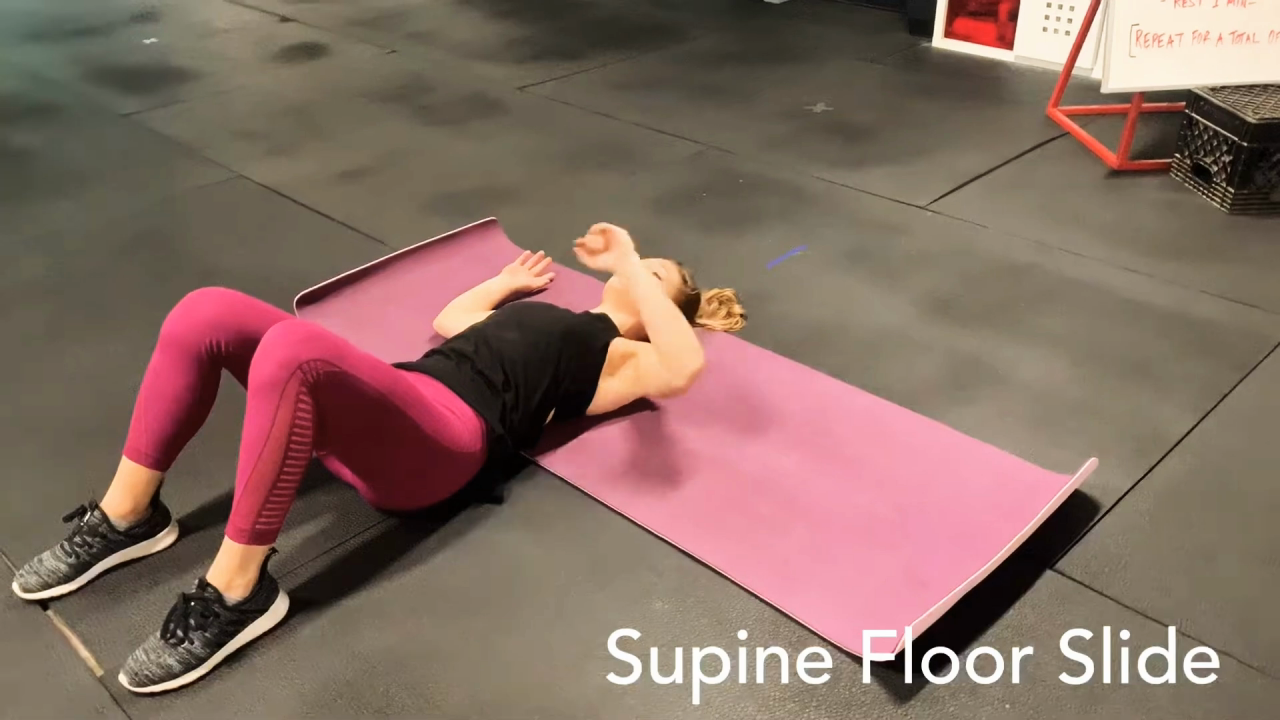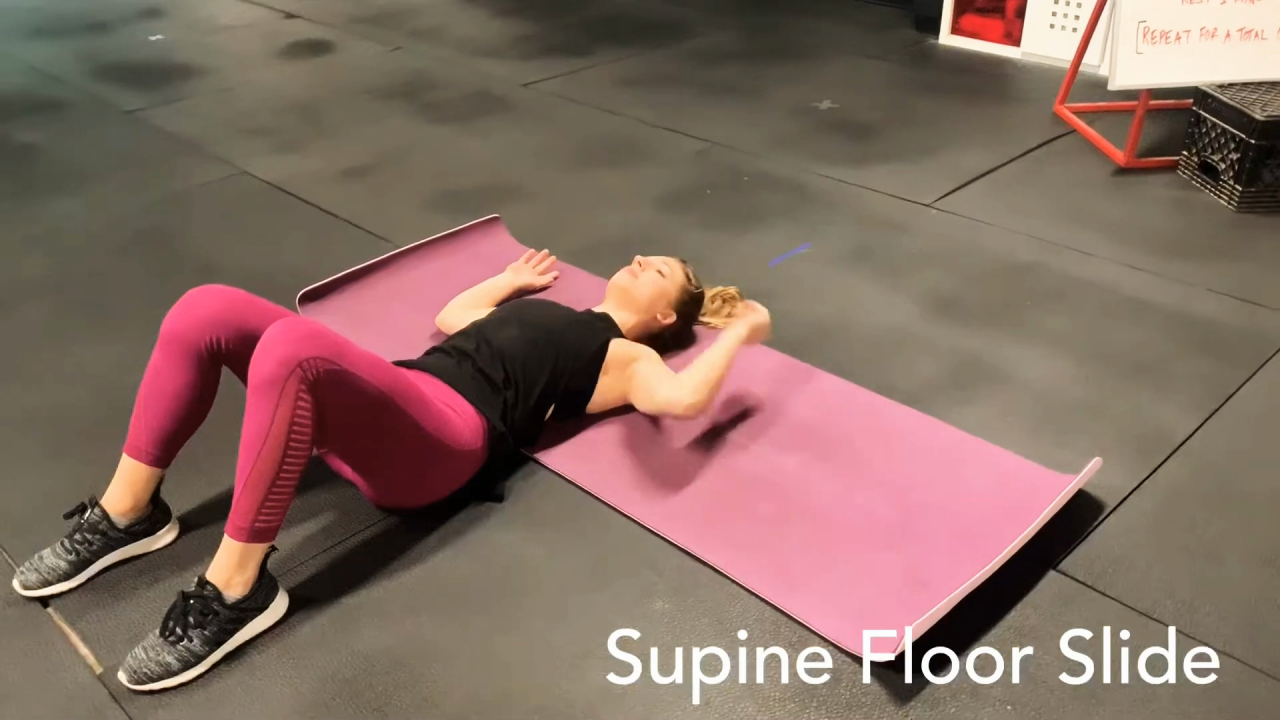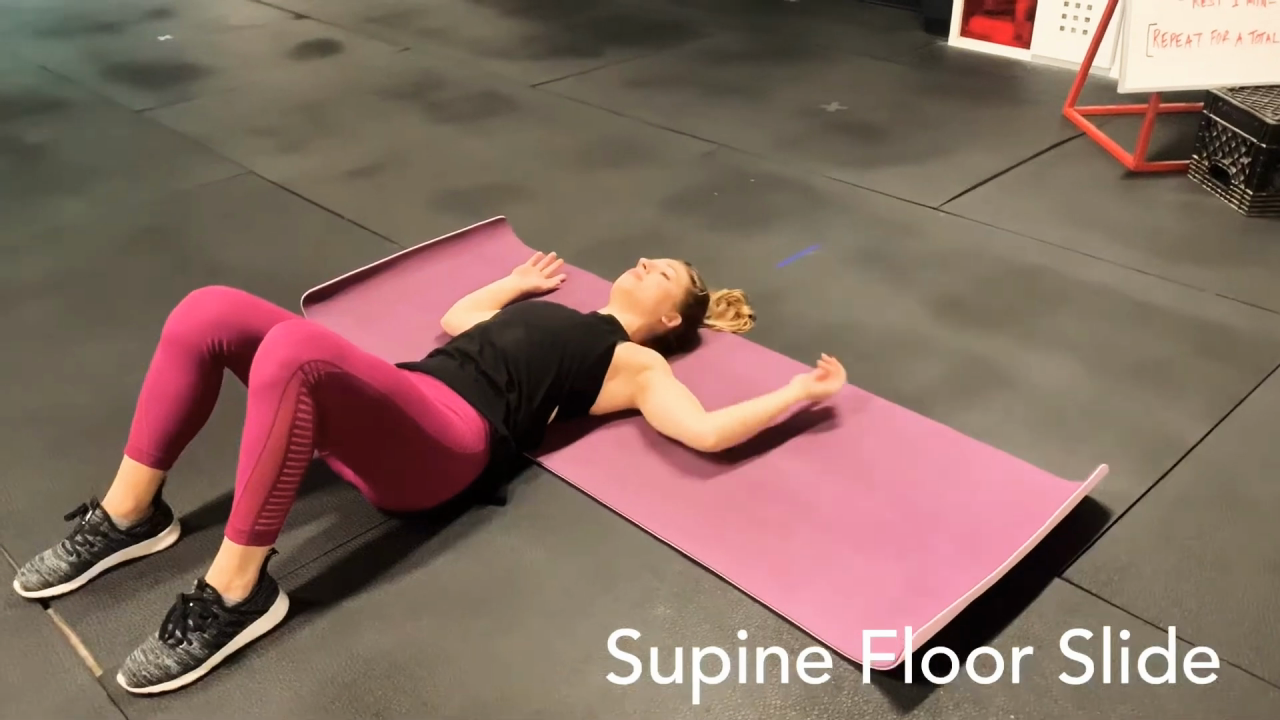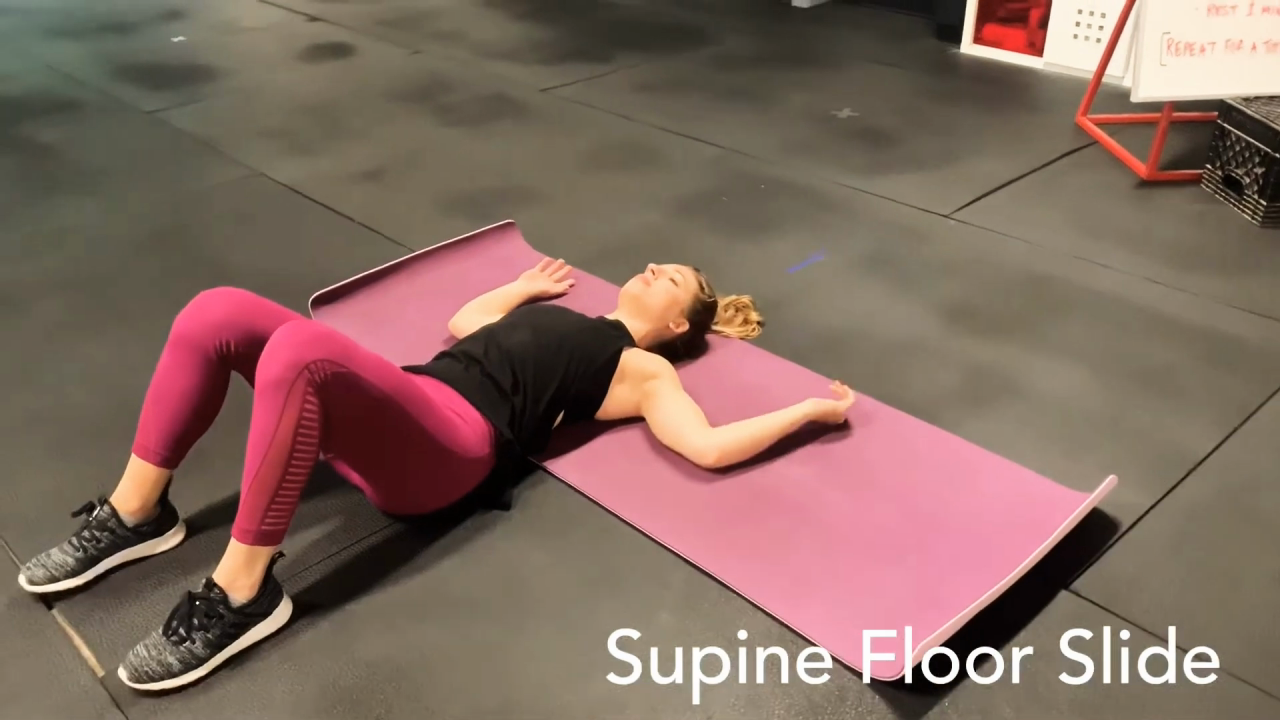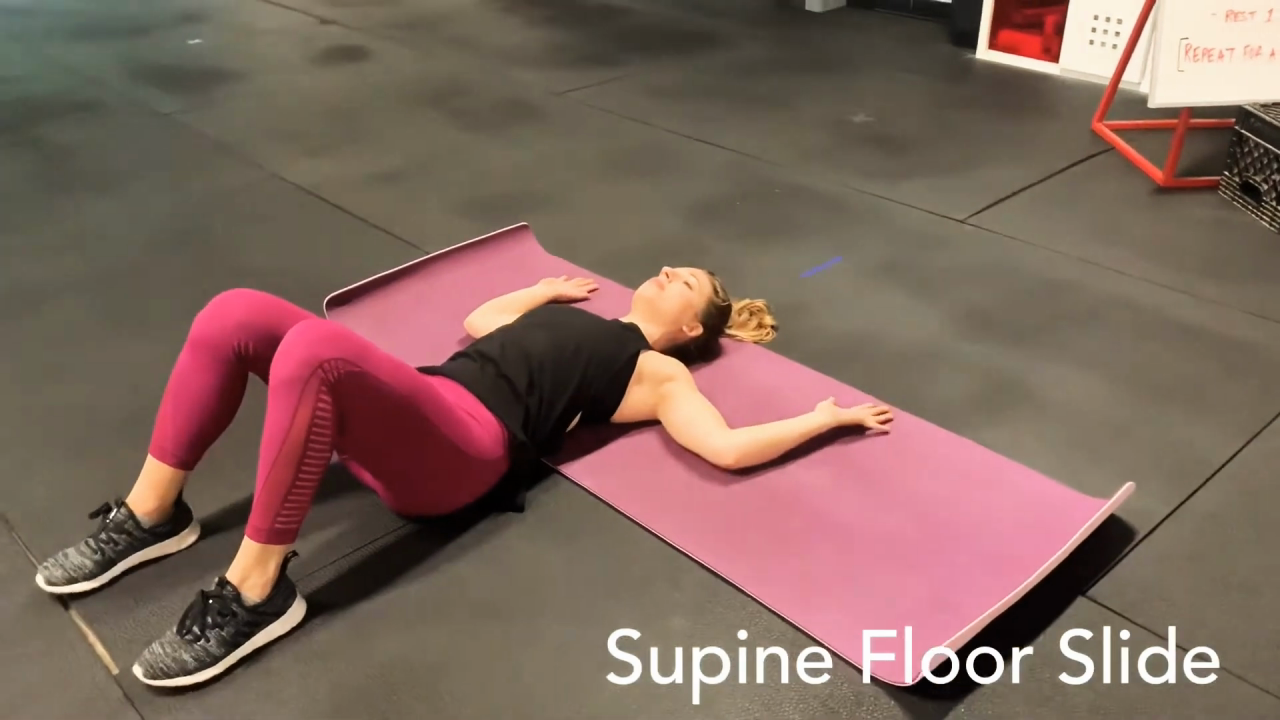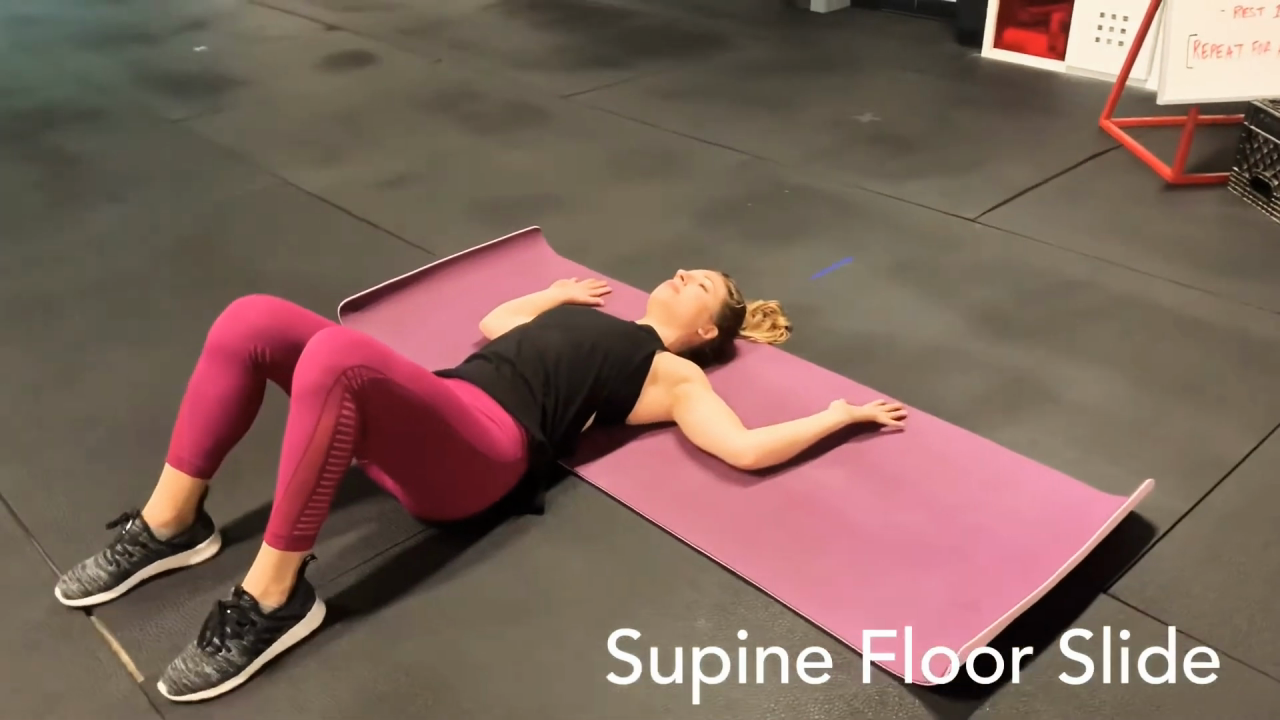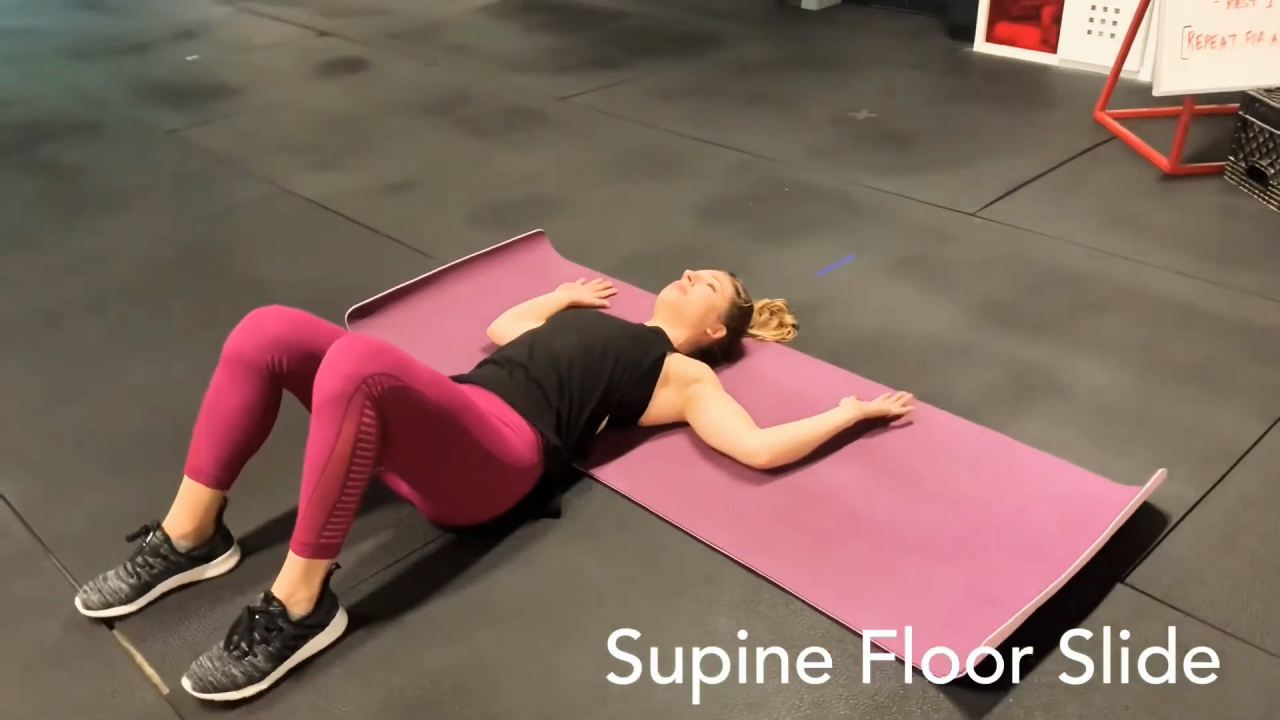
dt=0.3s
person 1, frame 1
left shoulder: (626, 358)
right shoulder: (543, 311)
left elbow: (685, 367)
right elbow: (448, 320)
left wrist: (633, 264)
right wrist: (507, 282)
left hip: (442, 440)
right hip: (387, 406)
left knee: (291, 349)
right knee: (206, 314)
left ankle: (237, 591)
right ankle: (127, 516)
person 1, frame 2
left shoulder: (627, 356)
right shoulder: (549, 310)
left elbow: (681, 397)
right elbow: (449, 317)
left wrist: (737, 331)
right wrist: (510, 279)
left hip: (442, 437)
right hip: (388, 401)
left knee: (291, 347)
right knee: (206, 311)
left ankle: (235, 589)
right ankle: (126, 512)
person 1, frame 3
left shoulder: (636, 362)
right shoulder: (550, 308)
left elbow: (706, 429)
right elbow: (456, 318)
left wrist: (800, 392)
right wrist: (516, 283)
left hip: (445, 440)
right hip: (392, 403)
left knee: (293, 350)
right knee: (210, 312)
left ankle: (237, 590)
right ankle: (130, 514)
person 1, frame 4
left shoulder: (643, 368)
right shoulder: (564, 317)
left elbow: (708, 445)
right elbow: (463, 324)
left wrist: (810, 408)
right wrist: (525, 286)
left hip: (449, 442)
right hip: (395, 406)
left knee: (298, 349)
right knee: (218, 312)
left ankle: (242, 591)
right ankle: (135, 513)
person 1, frame 5
left shoulder: (658, 373)
right shoulder: (582, 319)
left elbow: (727, 447)
right elbow: (478, 322)
left wrist: (827, 416)
right wrist: (546, 288)
left hip: (466, 444)
right hip: (412, 410)
left knee: (311, 347)
right knee: (234, 314)
left ankle: (255, 591)
right ankle: (151, 514)
person 1, frame 6
left shoulder: (671, 372)
right shoulder: (586, 317)
left elbow: (745, 447)
right elbow: (493, 321)
left wrist: (841, 413)
right wrist: (556, 292)
left hip: (480, 449)
right hip: (424, 414)
left knee: (335, 353)
right knee: (252, 320)
left ankle: (273, 596)
right ankle: (170, 524)
person 1, frame 7
left shoulder: (683, 374)
right shoulder: (599, 320)
left elbow: (759, 446)
right elbow: (500, 330)
left wrist: (853, 410)
right wrist: (563, 294)
left hip: (499, 453)
right hip: (440, 422)
left knee: (354, 364)
right knee: (268, 331)
left ankle: (300, 603)
right ankle: (191, 537)
